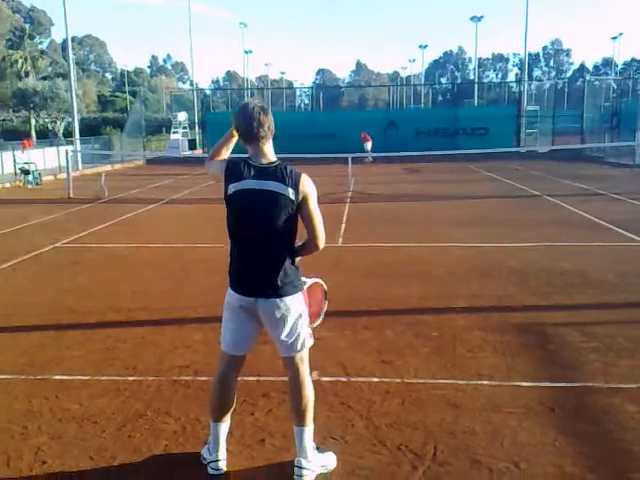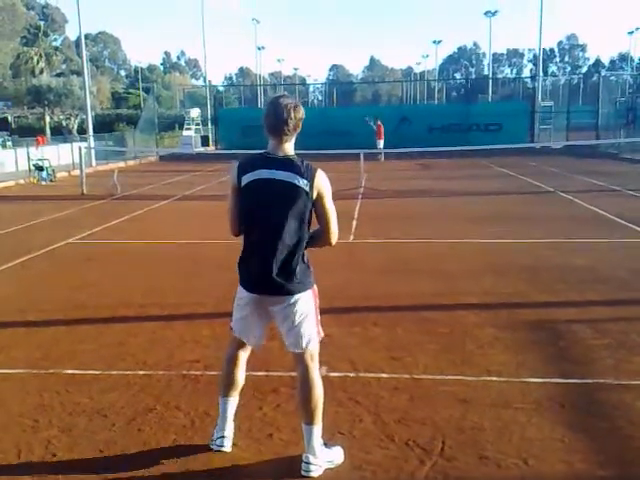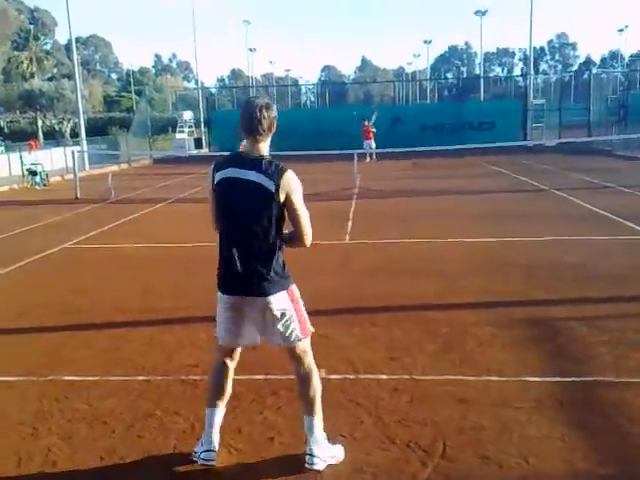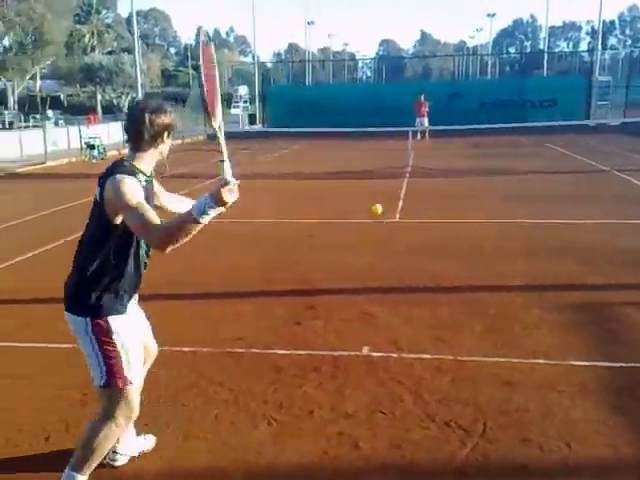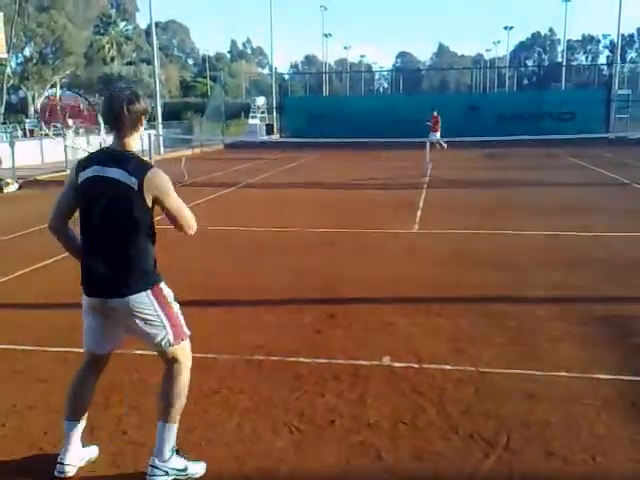
dt=1s
person 1, frame 1
left shoulder: (231, 172)
right shoulder: (299, 181)
left elbow: (211, 158)
right elbow: (317, 243)
left wrist: (235, 126)
left hip: (241, 290)
right hip: (283, 291)
left knee: (228, 366)
right knee: (298, 369)
person 1, frame 2
left shoulder: (242, 170)
right shoulder: (314, 177)
left elbow: (235, 227)
right elbow: (330, 237)
left hip: (252, 283)
right hip: (294, 286)
left knee: (238, 349)
right knee: (308, 363)
left ankle: (223, 431)
person 1, frame 3
left shoulder: (220, 170)
right shoulder: (284, 178)
right elbow: (303, 239)
left hip: (230, 287)
right hip: (271, 288)
left knee: (226, 355)
right knee: (303, 360)
left ankle: (207, 445)
right ankle: (317, 447)
person 1, frame 4
left shoulder: (140, 177)
right shoulder: (122, 184)
left elbow: (175, 208)
right elbow: (158, 238)
left wrist: (209, 198)
right wrist: (211, 205)
left hip: (114, 298)
right hip: (96, 309)
left knee: (146, 355)
right knee: (124, 403)
left ankle: (120, 444)
person 1, frame 5
left shoulder: (84, 167)
right shoulder: (148, 175)
left elbow: (56, 224)
right elbow: (188, 227)
left hip: (96, 288)
right hip: (139, 288)
left knee: (94, 362)
right knee: (179, 358)
